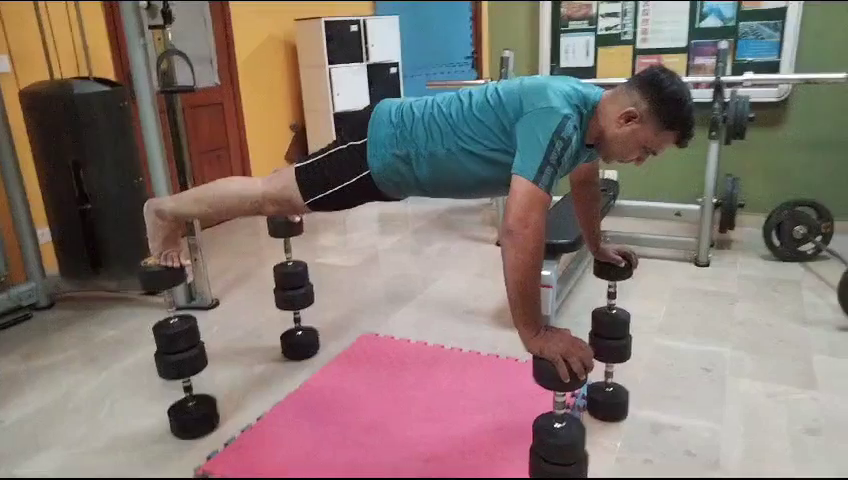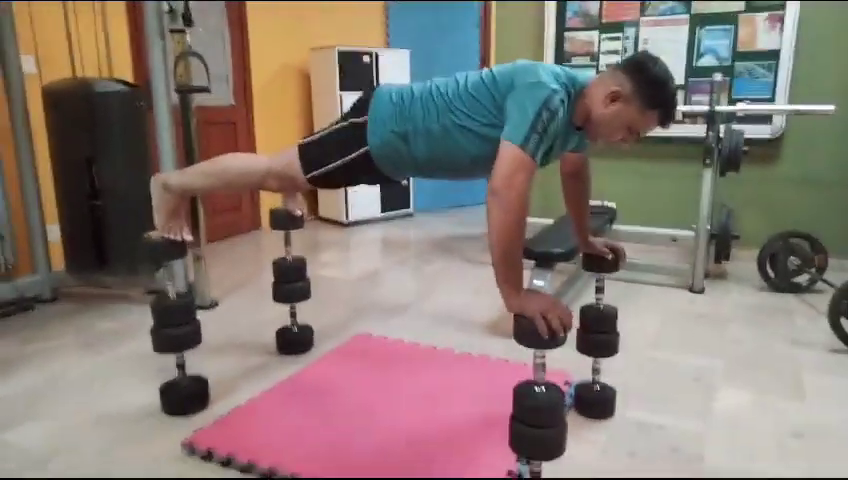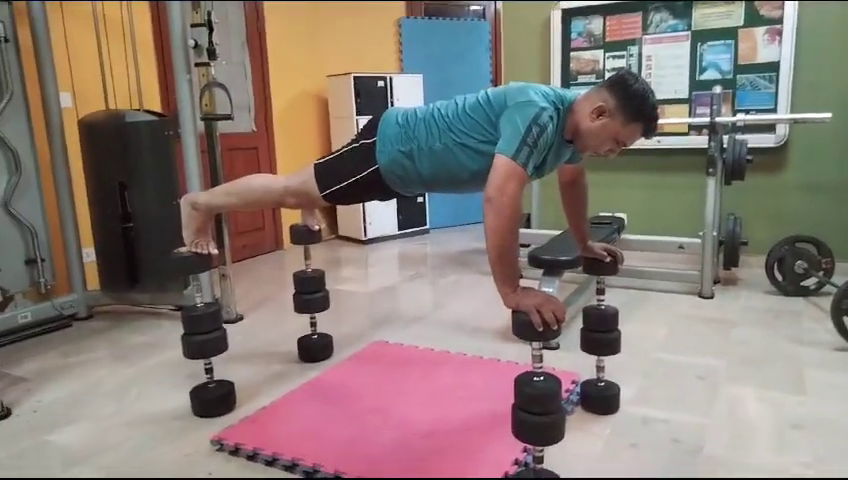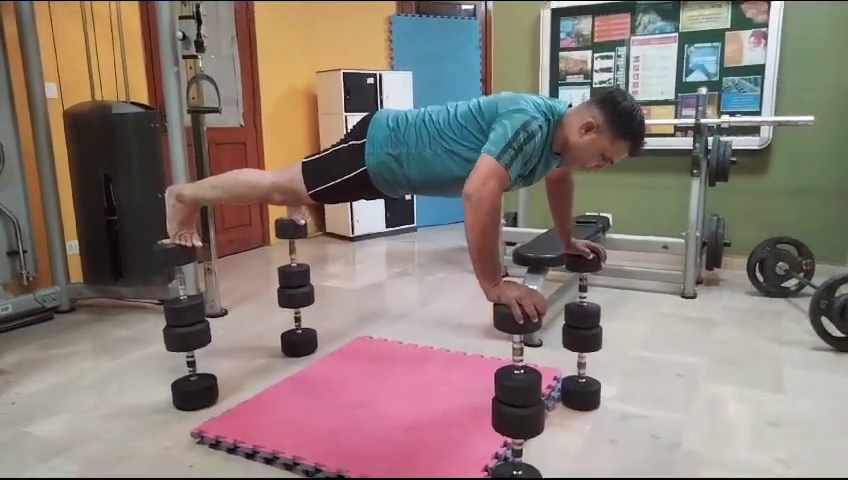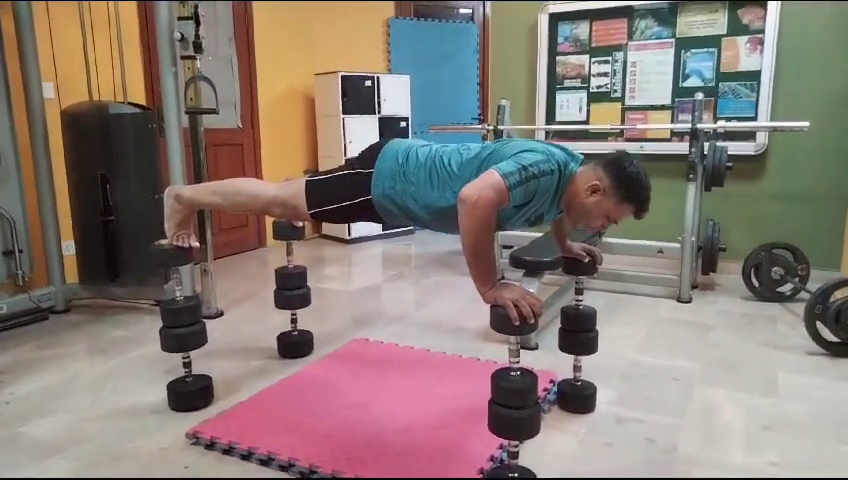
dt=1s
person 1, frame 1
left shoulder: (593, 109)
right shoulder: (558, 118)
left elbow: (584, 179)
right elbow: (522, 226)
left wrist: (597, 246)
right wrist: (533, 332)
left hip: (398, 146)
right hip: (387, 149)
right knee: (273, 196)
right ankle: (166, 209)
person 1, frame 2
left shoulder: (580, 104)
right shoulder: (547, 95)
left elbow: (574, 170)
right elbow: (506, 190)
left wrist: (586, 239)
right wrist: (514, 294)
left hip: (397, 138)
right hip: (385, 129)
right knee: (276, 170)
right ankle: (172, 184)
person 1, frame 3
left shoulder: (573, 121)
right shoulder: (538, 114)
left elbow: (571, 180)
right elbow: (499, 198)
left wrist: (585, 244)
right wrist: (511, 291)
left hip: (405, 159)
right hip: (393, 150)
right knee: (294, 189)
right ankle: (201, 203)
person 1, frame 4
left shoulder: (563, 128)
right shoulder: (530, 123)
left elbow: (558, 178)
right elbow: (478, 194)
left wrist: (568, 240)
right wrist: (493, 285)
left hip: (393, 158)
right hip: (381, 150)
right knee: (281, 184)
right ankle: (185, 195)
person 1, frame 5
left shoulder: (572, 168)
right shoulder: (543, 169)
right elbow: (474, 199)
left wrist: (564, 245)
right wrist: (491, 287)
left hip: (407, 168)
right hip: (386, 179)
right knee: (280, 200)
right ankle: (183, 197)
